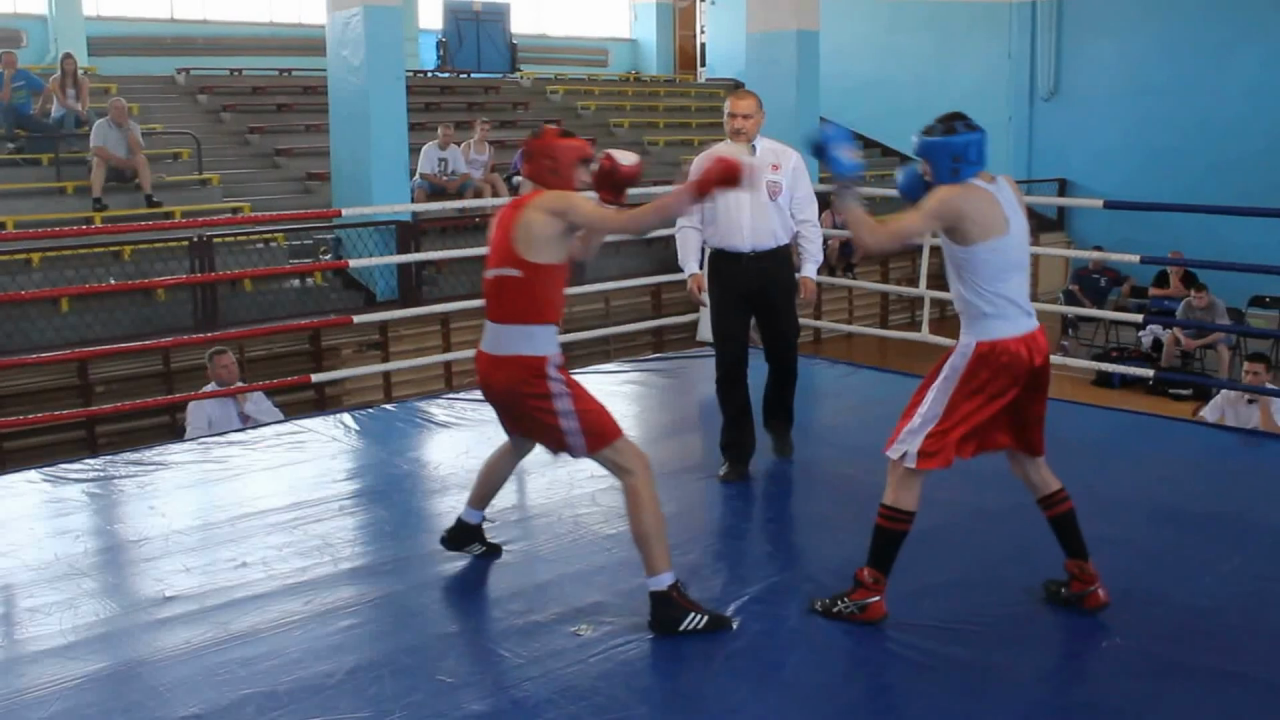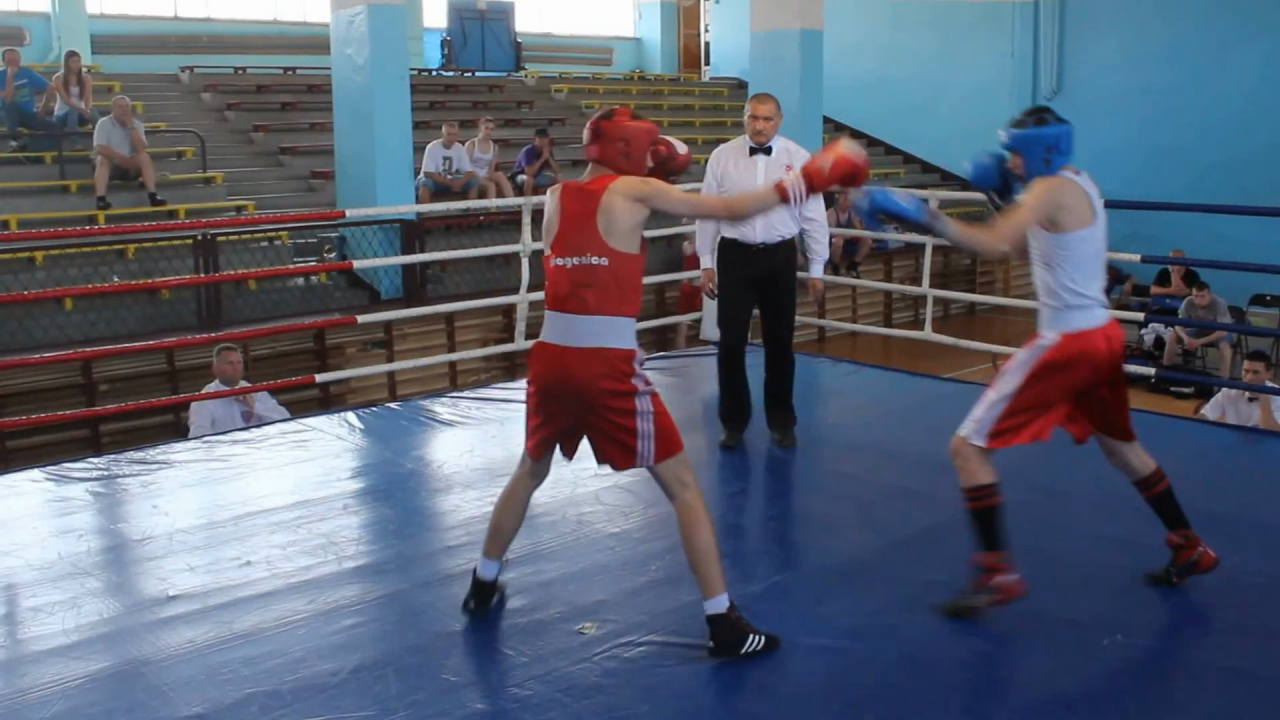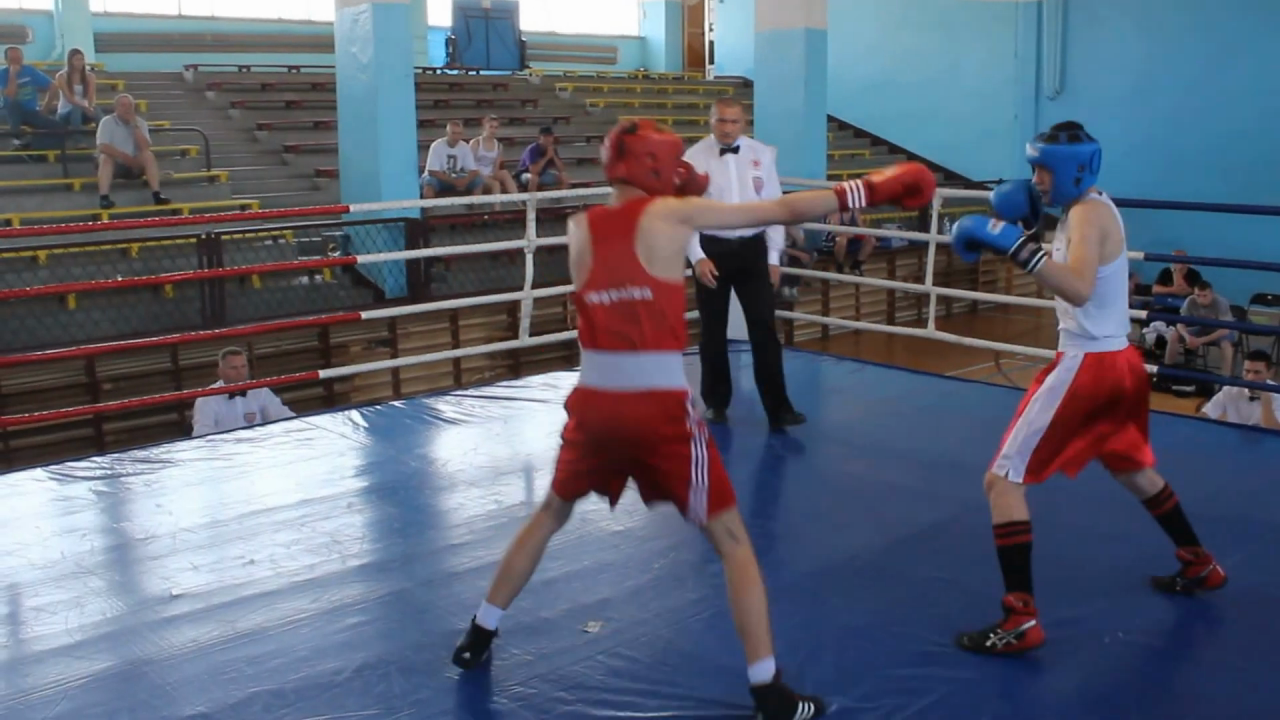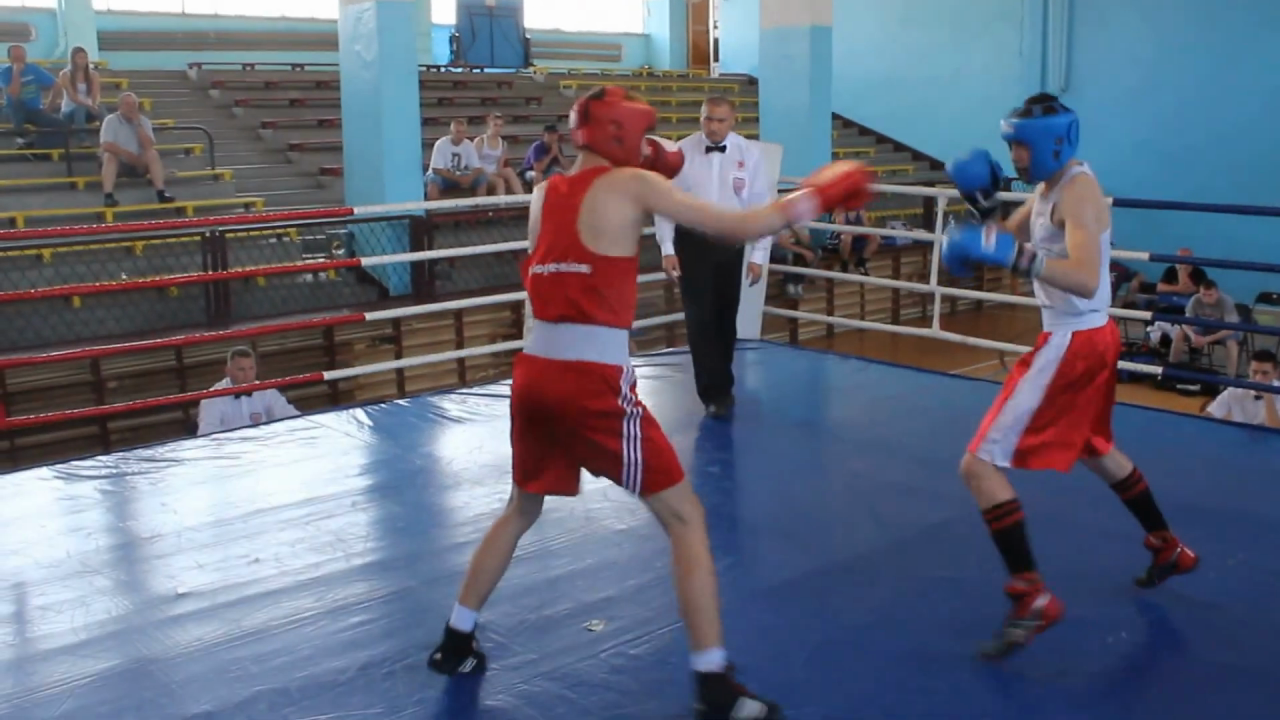
dt=0.5s
person 1, frame 1
left shoulder: (509, 213)
right shoulder: (554, 204)
left elbow: (571, 252)
right elbow: (630, 224)
left wrist: (609, 193)
right wrist: (698, 186)
left hip: (493, 361)
right hip: (534, 369)
left knee: (521, 441)
right knee: (634, 467)
left ankle: (464, 529)
right ankle: (666, 598)
person 1, frame 2
left shoulder: (556, 198)
right shoulder: (634, 190)
right elbow: (731, 209)
right wrist: (811, 177)
left hip: (551, 357)
right hip: (610, 364)
left knee: (531, 471)
right knee: (683, 487)
left ankle: (484, 584)
right ankle: (724, 624)
person 1, frame 3
left shoulder: (580, 227)
right shoulder: (676, 212)
right elbow: (784, 209)
right wrist: (866, 189)
left hip: (595, 402)
right hip: (661, 405)
left knee: (549, 516)
right knee: (733, 543)
left ankle: (479, 637)
person 1, frame 4
left shoulder: (544, 194)
right shoulder: (630, 183)
right elbow: (736, 228)
right wrist: (814, 197)
left hip: (535, 375)
right hip: (598, 383)
left knee: (520, 511)
right knee: (685, 519)
left ankle: (456, 641)
person 2, frame 1
left shoulder: (951, 199)
right shoulder: (1006, 189)
left elbow: (874, 241)
left wrist: (845, 177)
left hip: (988, 352)
right hip: (1031, 344)
left knee: (903, 463)
right knee: (1028, 461)
left ankle: (869, 592)
right ankle: (1084, 579)
person 2, frame 2
left shoulder: (1050, 190)
right shoulder: (1081, 185)
left elbow: (992, 244)
right elbow: (1030, 244)
left wrist: (920, 211)
right wrist: (1003, 194)
left hip: (1065, 343)
right hip: (1102, 336)
left knee: (969, 445)
right knee: (1120, 442)
left ankle: (998, 571)
right ankle: (1191, 547)
person 2, frame 3
left shoulder: (1090, 216)
right shoulder: (1087, 211)
left elbow: (1077, 290)
right elbow: (1059, 279)
left wrist: (1019, 245)
right wrist: (1016, 236)
left hip: (1089, 365)
right hip: (1120, 362)
left knee: (1001, 482)
right knee: (1132, 468)
left ankle: (1020, 618)
right ankle: (1200, 563)
person 2, frame 4
left shoulder: (1079, 190)
right shoulder: (1049, 187)
left elbow: (1085, 279)
right elbow: (1010, 241)
left wrist: (1014, 253)
right wrist: (980, 202)
left hip: (1074, 342)
right hip: (1082, 338)
left knee: (979, 465)
right knee: (1094, 449)
left ankle: (1033, 598)
right ankle: (1168, 548)
person 3, frame 1
left shoulder: (787, 160)
right shoulder: (705, 163)
left elbow: (807, 219)
right elbow: (689, 223)
left wrist: (809, 269)
right wrist: (692, 268)
left hip: (774, 266)
right hip: (726, 268)
left knee: (783, 356)
right knee: (730, 364)
left ankle: (779, 427)
right ankle: (736, 452)
person 3, frame 2
left shoulder: (799, 159)
right shoulder: (722, 157)
left elbow: (814, 218)
right elbow: (707, 215)
left wrist: (816, 269)
right wrist: (706, 263)
left hip: (779, 258)
right hip: (735, 257)
left knee: (779, 343)
right knee: (731, 343)
left ankle: (781, 421)
right ankle: (734, 422)
person 3, frame 3
left shoulder: (761, 154)
right shoulder: (693, 159)
left wrist: (774, 256)
right wrist: (697, 256)
left hip: (753, 248)
right hip: (712, 250)
left knee: (764, 329)
right knee: (713, 332)
left ankle: (778, 409)
right ankle: (717, 402)
person 3, frame 4
left shoulder: (750, 154)
right shoulder: (681, 152)
left elbow: (761, 206)
left wrist: (758, 254)
right wrist: (667, 249)
left hip: (731, 243)
right hip: (692, 241)
left knee: (725, 320)
right knee: (700, 321)
left ankle: (723, 387)
right ankle: (713, 394)
